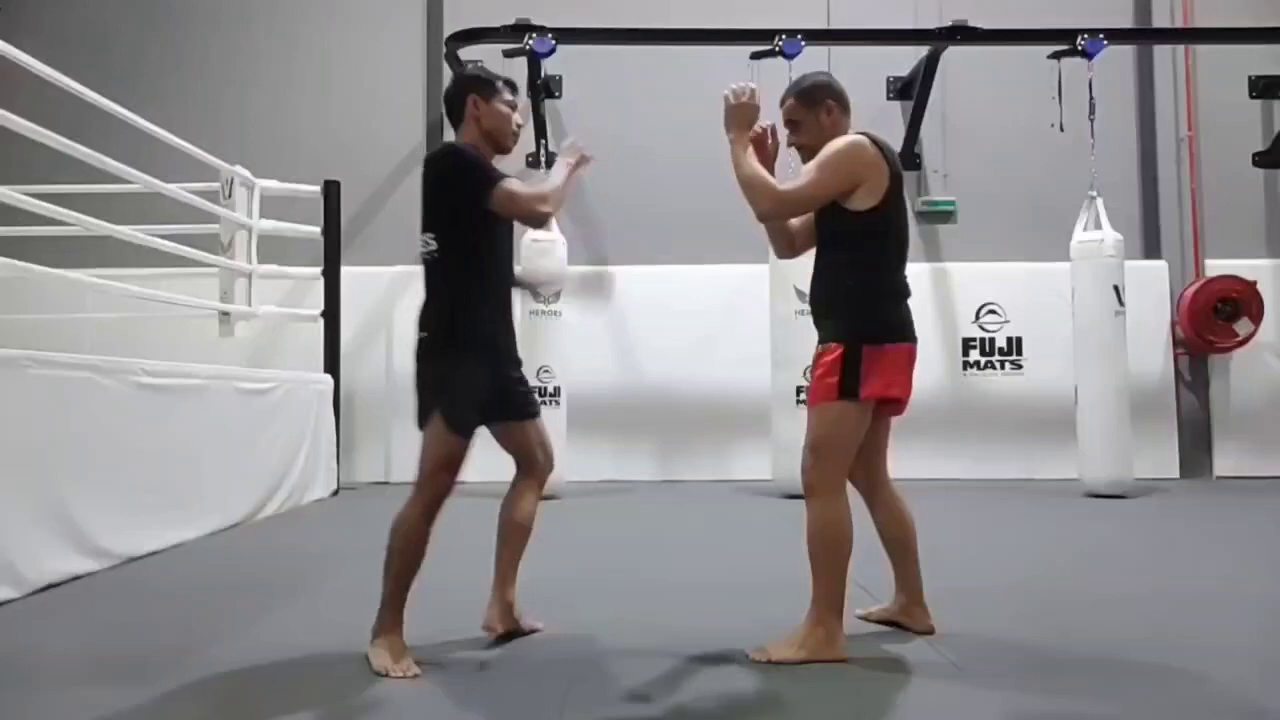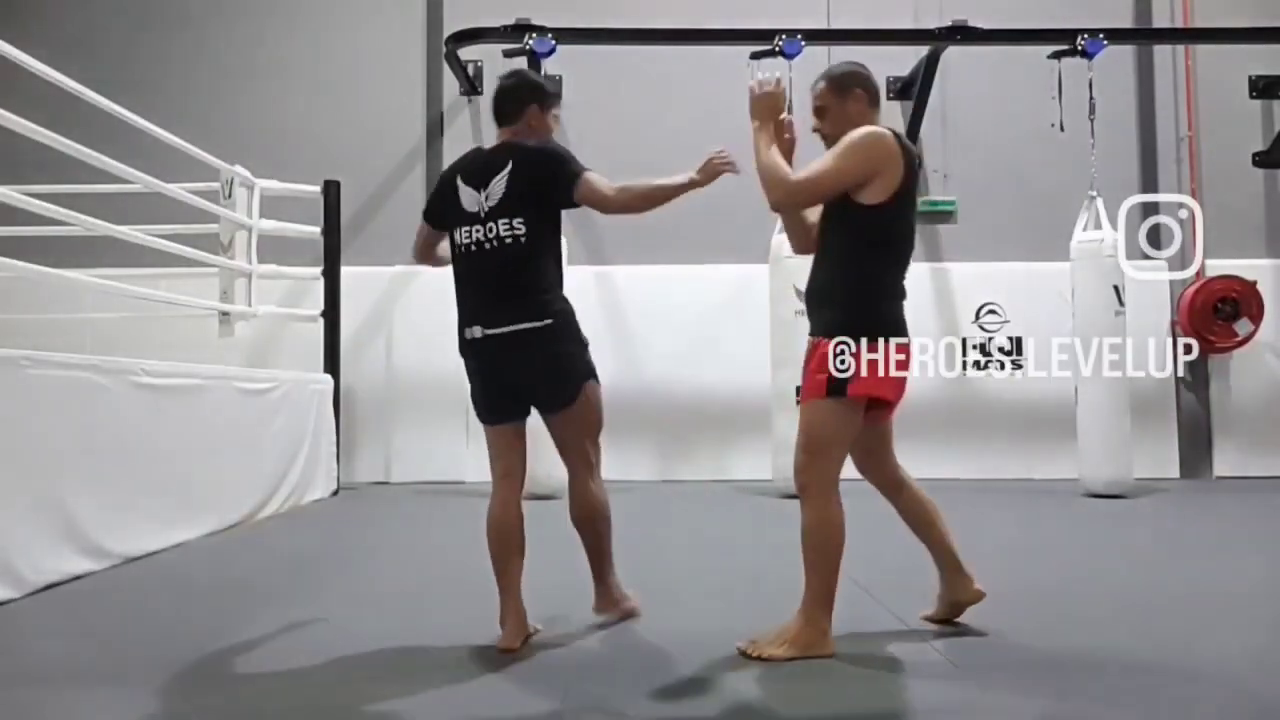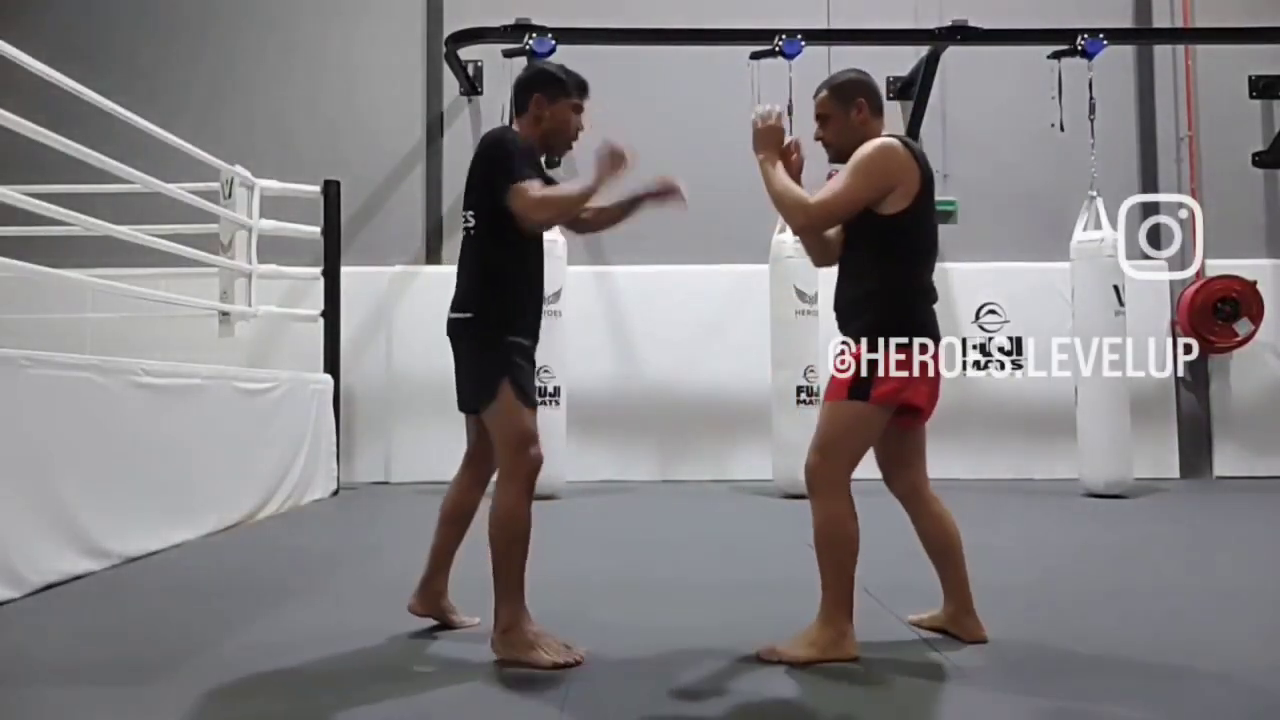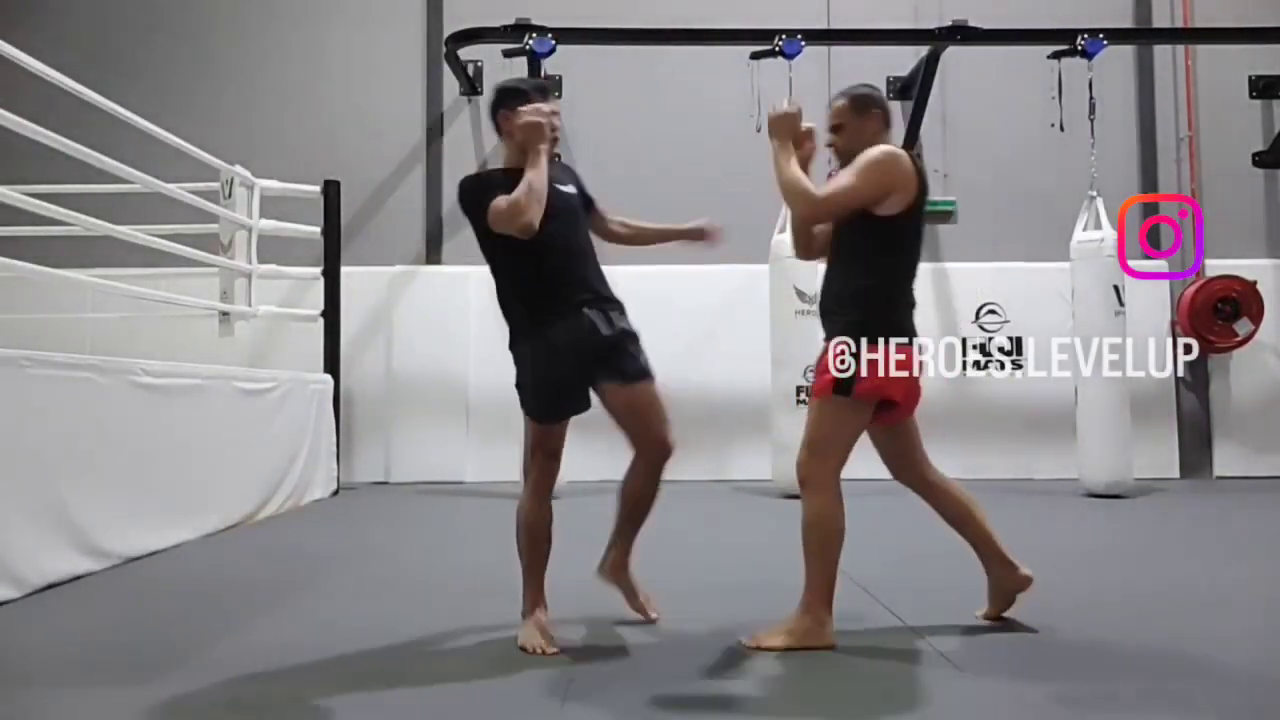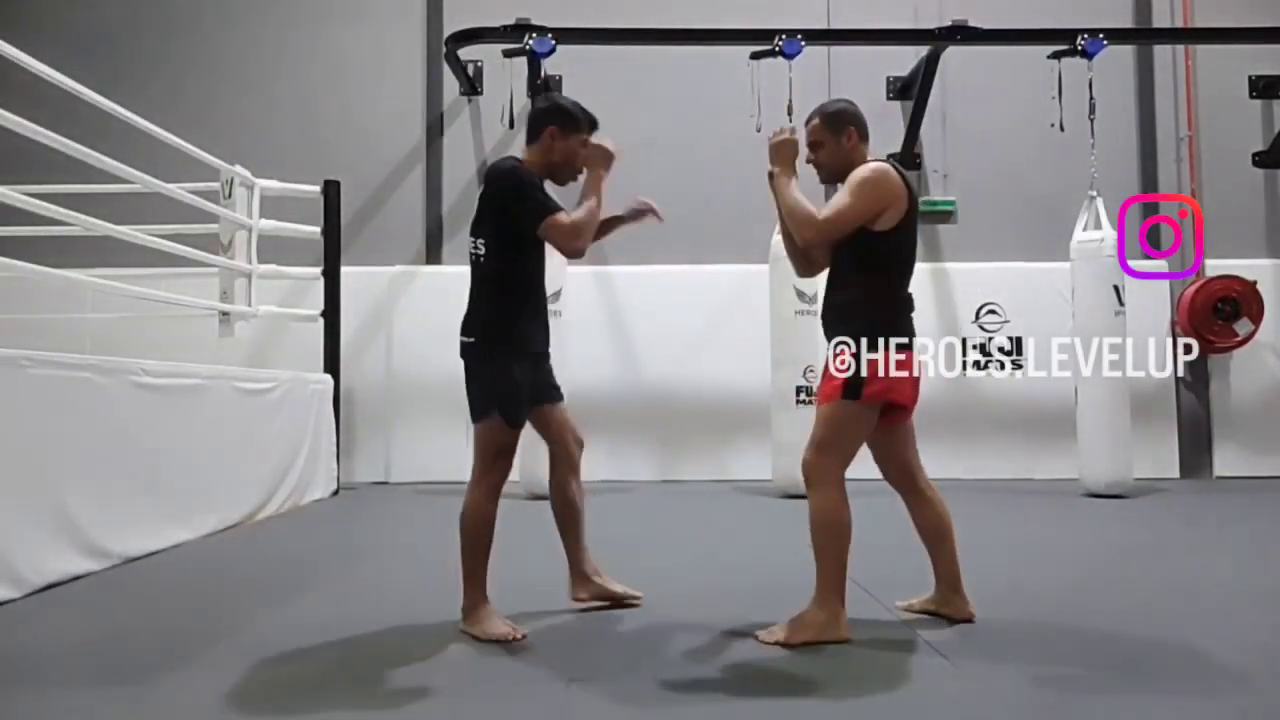
dt=1s
person 1, frame 1
left shoulder: (477, 173)
right shoulder: (452, 162)
right elbow: (537, 208)
right wrist: (567, 165)
left hip: (495, 350)
right hip: (454, 352)
left knee: (537, 464)
right knee: (433, 491)
left ankle: (502, 606)
right ankle: (387, 630)
person 1, frame 2
left shoulder: (456, 175)
right shoulder: (540, 158)
left elbow: (423, 251)
right elbow: (612, 200)
right wrist: (694, 178)
left hip: (481, 342)
right hip: (545, 332)
left knee: (506, 480)
right knee: (585, 467)
left ankle: (512, 620)
right ankle: (607, 591)
person 1, frame 3
left shoulder: (522, 158)
right shoulder: (502, 147)
left elbow: (580, 222)
right elbow: (537, 213)
left wrist: (644, 197)
right wrist: (601, 175)
left hip: (499, 329)
right hip: (490, 330)
left knee: (481, 462)
right knee: (521, 463)
left ankle: (431, 592)
right ankle: (512, 628)
person 1, frame 4
left shoulder: (565, 174)
right shoulder: (479, 188)
left elbow: (609, 227)
right elbow: (523, 222)
left wrist: (685, 231)
right wrist: (536, 154)
left hip: (604, 321)
right hip: (544, 340)
left knee: (657, 445)
right knee: (541, 478)
left ankle: (618, 560)
right ankle: (533, 610)
person 1, frame 5
left shoulder: (525, 183)
right shoulder: (511, 178)
left elbow: (570, 237)
right elbow: (572, 241)
left wrist: (625, 217)
right wrist: (596, 180)
left hip: (524, 346)
right hip: (498, 349)
left knee: (569, 449)
right knee: (491, 473)
left ankle: (584, 575)
right ankle: (474, 605)
person 2, frame 1
left shoulder: (855, 151)
right shoulder: (845, 173)
left elbow: (773, 203)
right elbow: (788, 243)
left wrist: (738, 138)
right wrist: (764, 165)
left hip: (862, 342)
right hip: (874, 339)
left knee: (822, 478)
right knee: (869, 477)
left ankle: (824, 631)
right ankle: (911, 601)
person 2, frame 2
left shoulder: (873, 143)
right shoulder: (865, 165)
left elbow: (786, 194)
right elbow: (806, 238)
left wrist: (763, 129)
right wrist: (781, 153)
left hip: (853, 338)
right hip: (869, 338)
left knee: (814, 476)
right knee: (881, 470)
left ankle: (813, 628)
right ankle: (957, 581)
person 2, frame 3
left shoulder: (885, 154)
right shoulder: (875, 173)
left elbow: (806, 218)
right elbow: (824, 252)
left wrist: (768, 160)
right wrist: (793, 175)
left hip: (887, 346)
right hip: (902, 346)
left knee: (825, 475)
right knee: (909, 484)
left ankle: (835, 630)
right ankle: (961, 612)
person 2, frame 4
left shoulder: (886, 161)
right shoulder: (870, 181)
left elbow: (811, 204)
right elbow: (808, 246)
left wrist: (783, 151)
right wrist: (800, 165)
left hip: (866, 343)
right hip: (880, 345)
left knee: (816, 471)
right knee: (915, 471)
left ankle: (814, 619)
right ankle: (1003, 571)
person 2, frame 5
left shoulder: (875, 177)
right shoulder: (863, 192)
left elbow: (814, 231)
right elbow: (808, 264)
left wrist: (783, 173)
right wrist: (782, 194)
left hip: (868, 350)
right hip: (880, 350)
left knee: (821, 468)
right knee: (906, 475)
left ankle: (828, 612)
right ankle: (950, 594)
